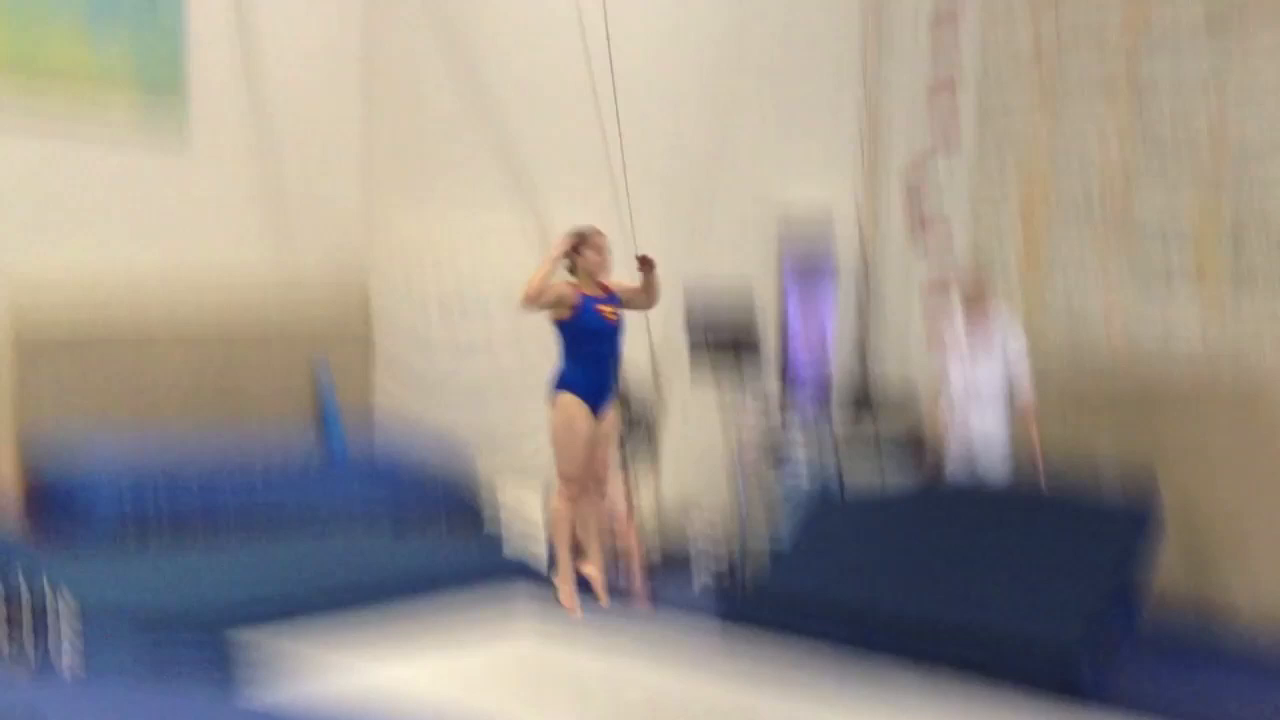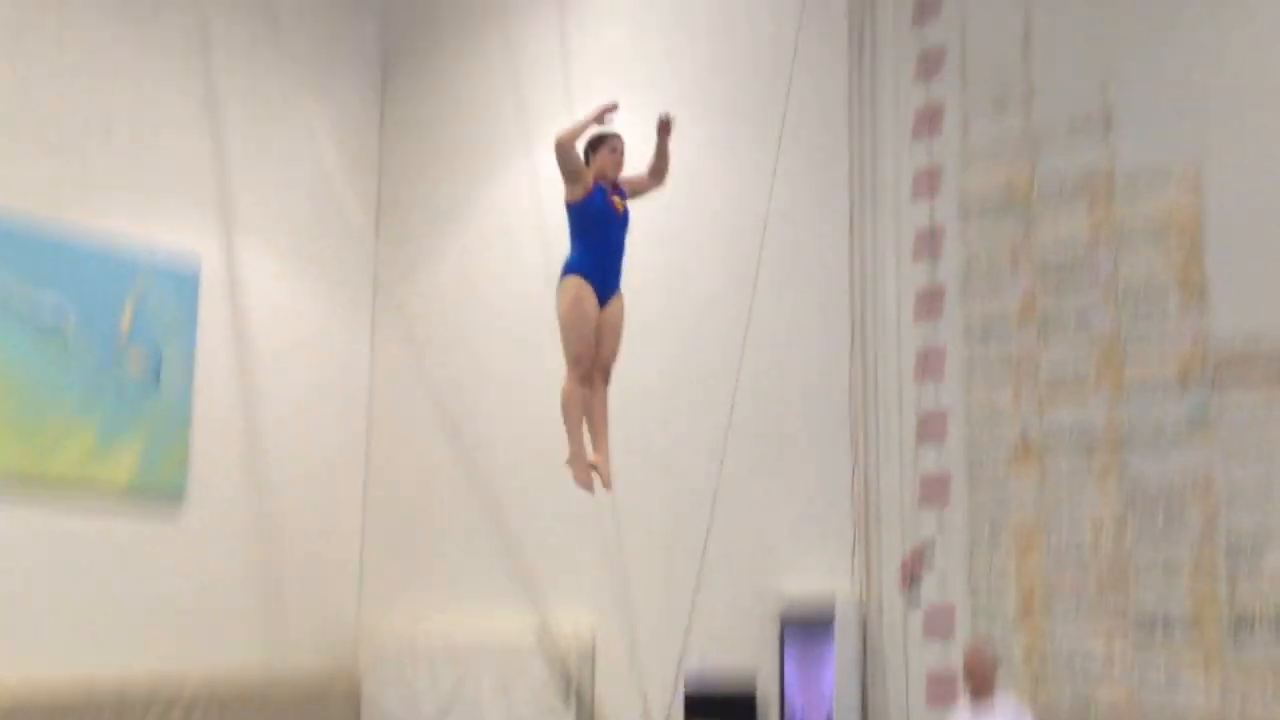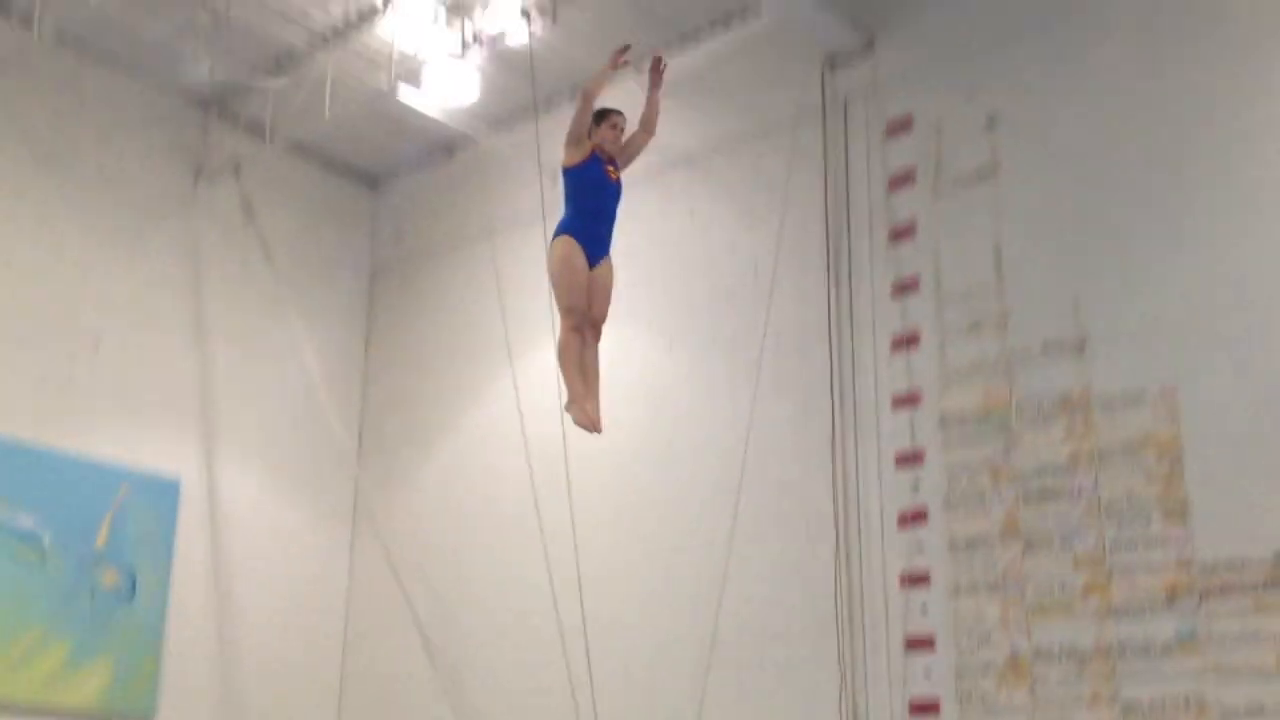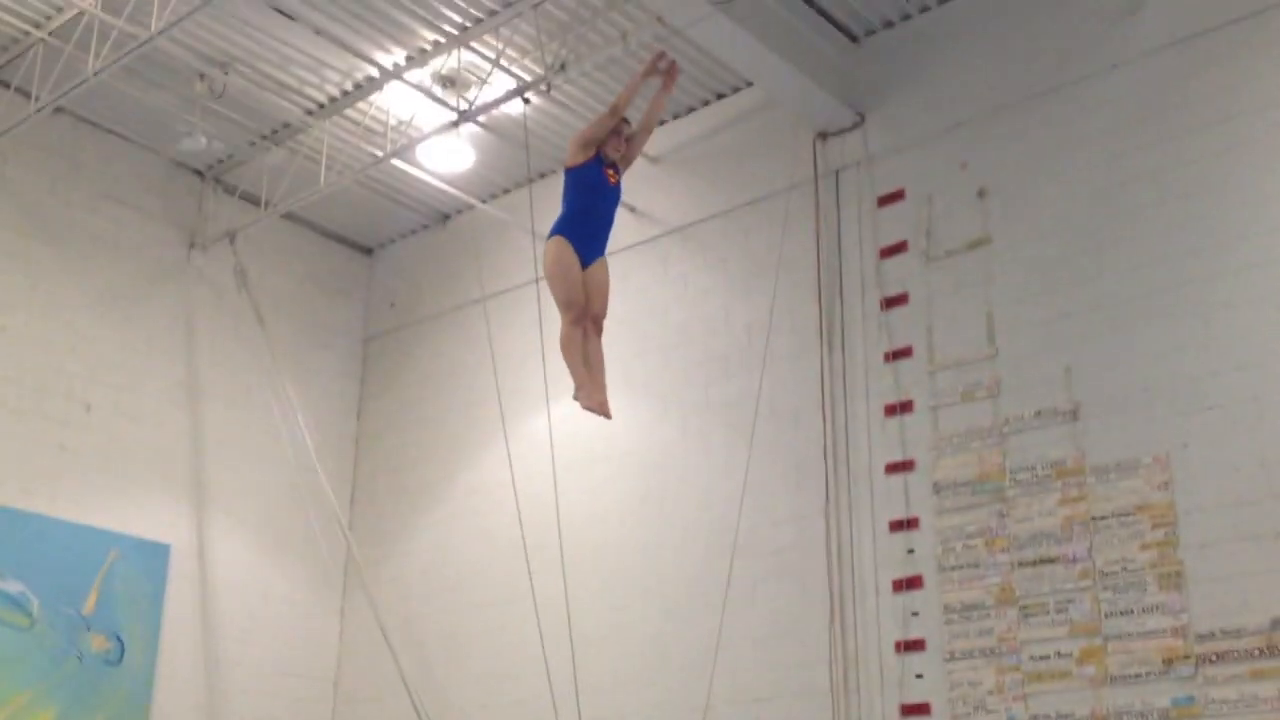
dt=0.3s
person 1, frame 1
left shoulder: (612, 293)
right shoulder: (567, 294)
left elbow: (649, 300)
right elbow: (529, 298)
left wrist: (649, 275)
right wrist: (558, 254)
left hip: (604, 400)
right hip: (572, 395)
left knee: (596, 482)
right knee: (571, 486)
left ankle: (593, 561)
right ankle: (564, 572)
person 1, frame 2
left shoulder: (621, 189)
right shoulder: (581, 182)
left elbow: (657, 176)
right elbow: (562, 143)
left wrist: (663, 140)
right wrist: (593, 118)
left hip: (611, 290)
right hip: (580, 280)
left knee: (601, 374)
right knee: (580, 369)
left ankle: (600, 451)
right ankle: (577, 451)
person 1, frame 3
left shoulder: (616, 163)
right shoulder: (578, 149)
left elbow: (647, 129)
right elbow: (587, 97)
left wrist: (655, 86)
right wrist: (609, 69)
left hip: (600, 253)
right hip: (570, 242)
left knee: (593, 328)
right knee: (573, 322)
left ankle: (591, 404)
right ankle: (576, 398)
person 1, frame 4
left shoulder: (616, 168)
right shoulder: (582, 150)
left elbow: (647, 128)
right elbow: (614, 112)
left wrist: (665, 89)
right wrist: (642, 76)
left hip: (595, 253)
right hip: (565, 243)
left knee: (594, 323)
right knee: (574, 315)
left ankle: (597, 392)
right ankle: (583, 386)
